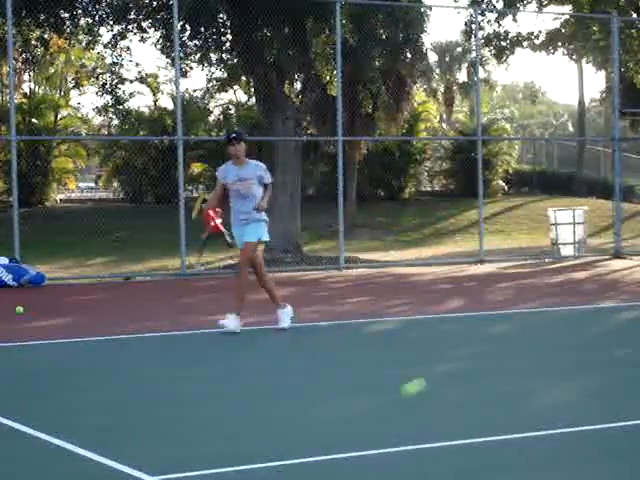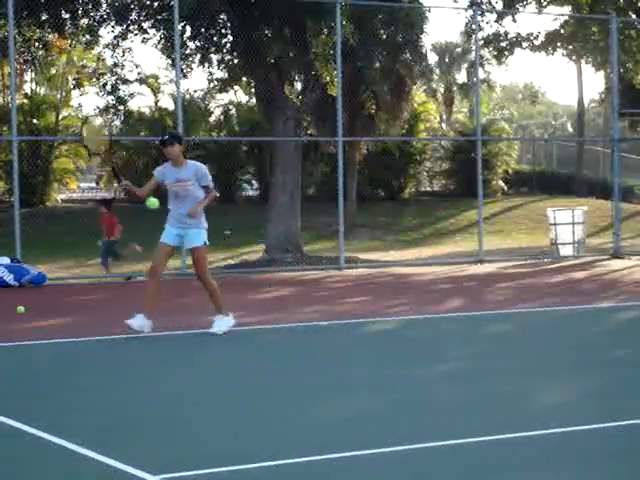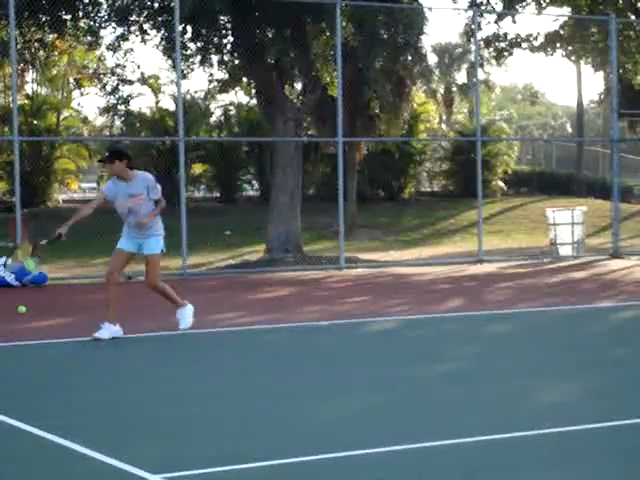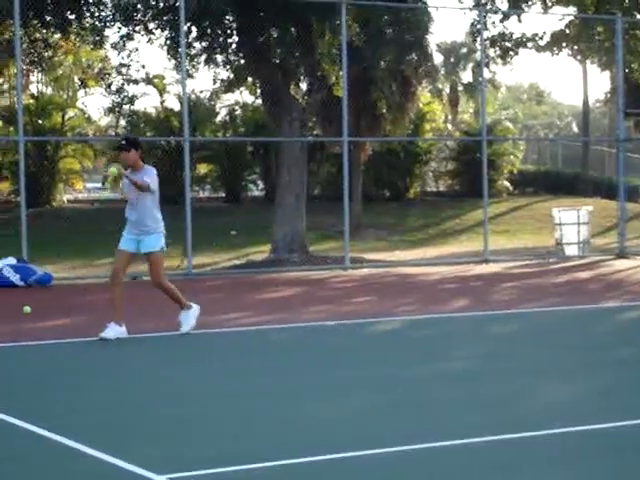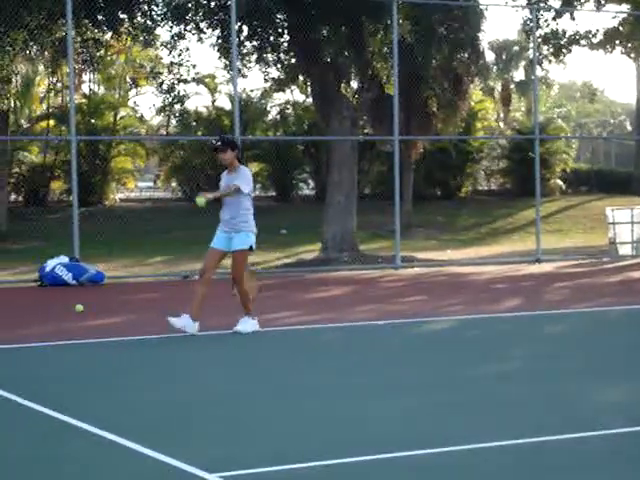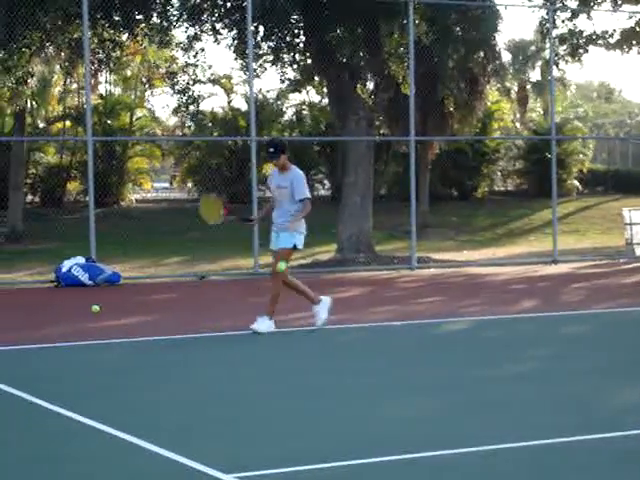
dt=0.4s
person 1, frame 1
left shoulder: (257, 167)
right shoulder: (224, 170)
left elbow: (269, 185)
right elbow: (215, 197)
left wrist: (264, 200)
right wrist: (206, 203)
left hip: (255, 223)
right hip: (238, 224)
left knee: (241, 267)
right knee: (259, 272)
left ankle: (235, 316)
right ankle: (282, 308)
person 1, frame 2
left shoulder: (197, 168)
right shoulder: (163, 170)
left elbow: (212, 192)
right elbow: (143, 193)
left wrist: (199, 206)
right wrist: (128, 186)
left hip: (194, 226)
right hip: (173, 227)
left knee: (202, 274)
right knee: (154, 270)
left ankle: (223, 316)
right ankle: (144, 318)
person 1, frame 3
left shoulder: (146, 179)
right shoulder: (112, 186)
left elbow: (161, 203)
right elbow: (90, 207)
left wrist: (150, 217)
right wrist: (67, 225)
left hip: (151, 234)
right hip: (129, 235)
left knee: (152, 282)
right knee: (112, 275)
left ankle: (182, 306)
right ankle: (111, 324)
person 1, frame 4
left shoulder: (149, 172)
right shoulder: (127, 176)
left elbow: (142, 186)
left wrist: (125, 173)
left hip: (153, 233)
right hip: (131, 232)
left knee: (158, 280)
right knee: (116, 276)
left ankle: (188, 308)
right ankle: (117, 325)
person 1, frame 5
left shoulder: (244, 173)
right shoulder: (225, 175)
left elbow: (231, 191)
left wrist: (211, 195)
left hip: (243, 231)
right hip: (224, 231)
left knee: (238, 278)
right knee: (205, 273)
left ankle: (250, 318)
right ankle: (191, 319)
person 1, frame 6
left shoulder: (297, 175)
right shoulder: (273, 175)
left elbow: (306, 205)
left wrist: (296, 219)
right wrist: (259, 216)
left hip: (292, 231)
right hip: (277, 229)
left knee: (277, 274)
right knee: (283, 277)
left ankle: (268, 318)
right ankle: (319, 302)
